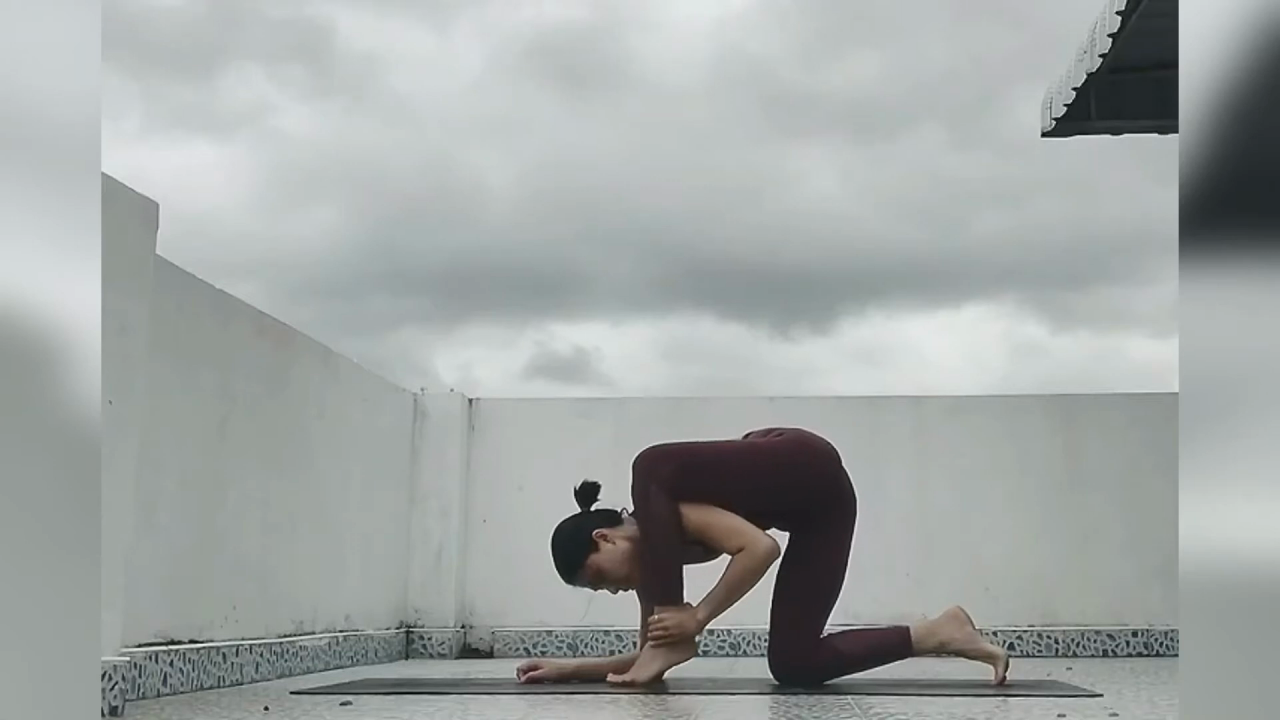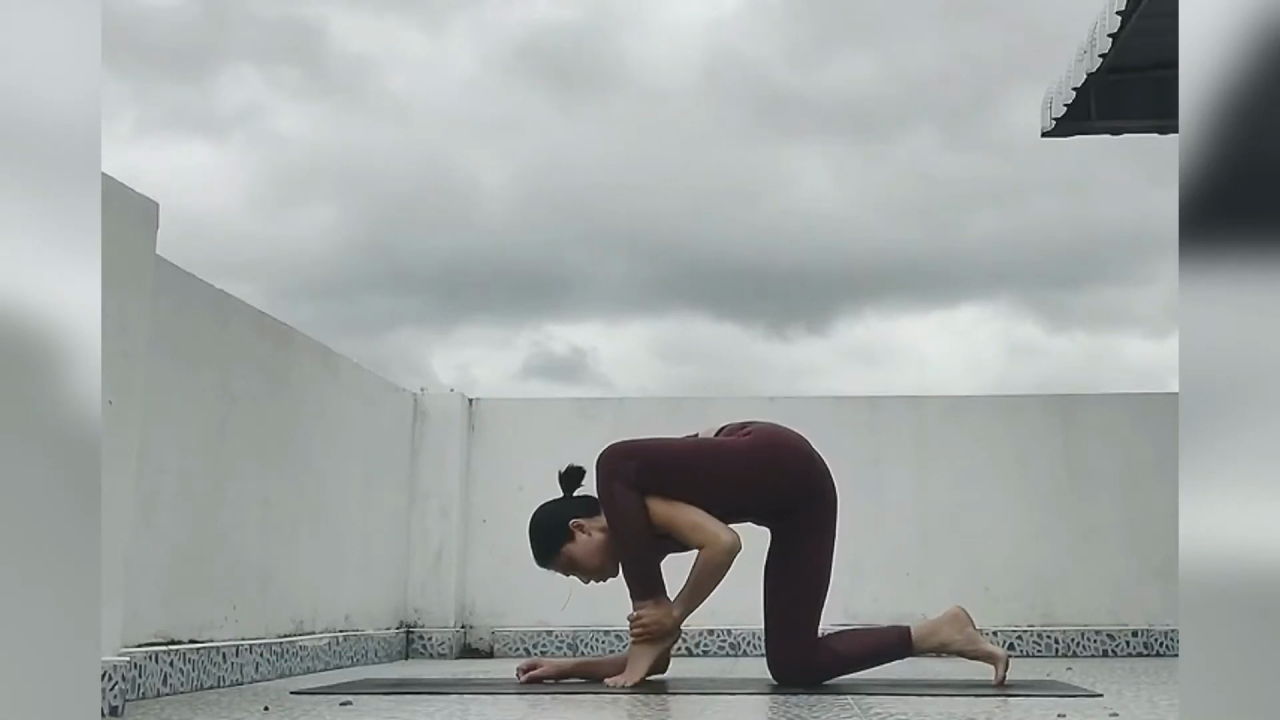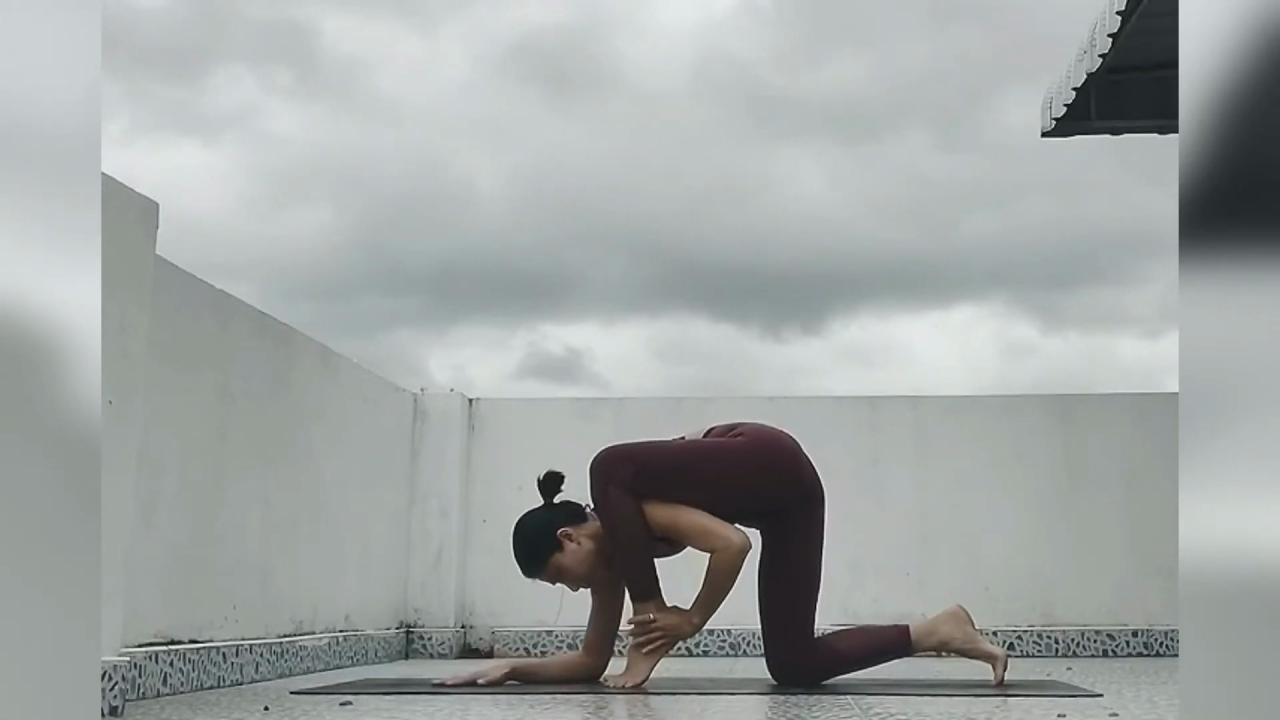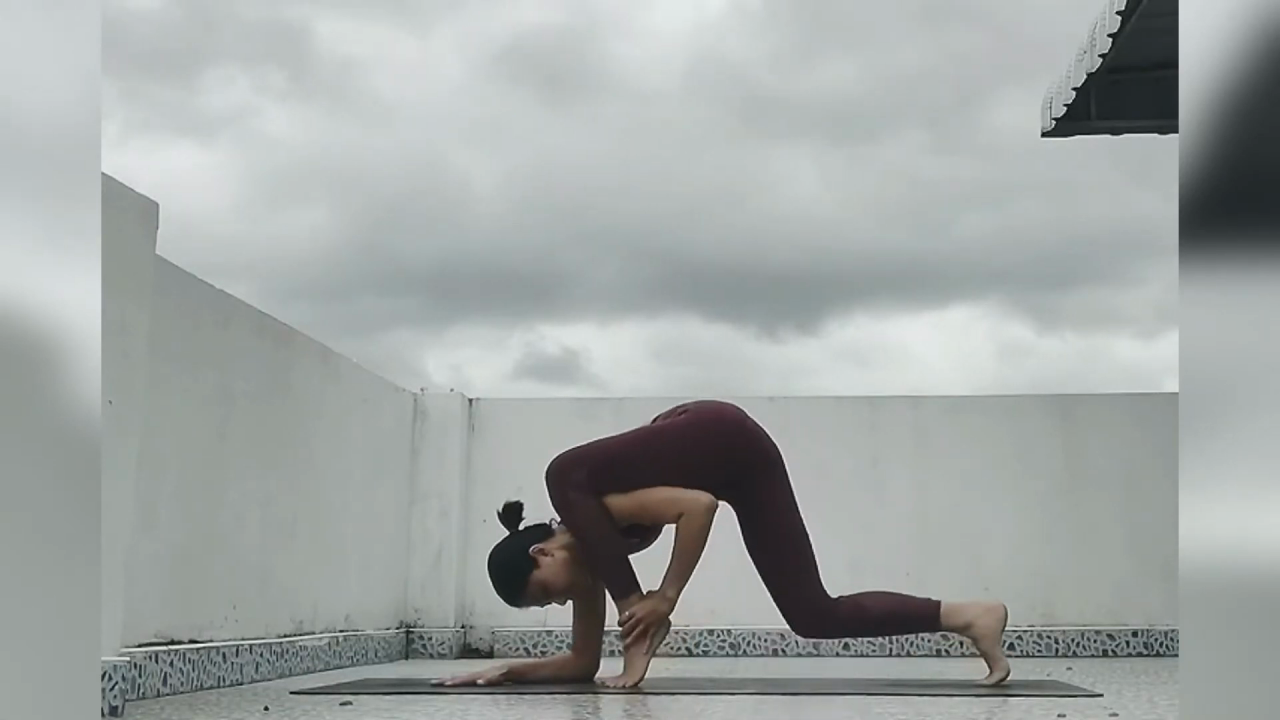
dt=1s
person 1, frame 1
left shoulder: (657, 490)
right shoulder: (650, 556)
left elbow: (760, 548)
right elbow: (650, 659)
left wrist: (696, 618)
right wrist: (569, 668)
left hip: (812, 472)
right hip: (820, 508)
left knee: (652, 467)
right knee: (794, 665)
right ankle: (942, 634)
person 1, frame 2
left shoulder: (626, 494)
right shoulder: (638, 542)
left elbow: (723, 543)
right elbow: (656, 661)
left wrist: (673, 614)
right wrist: (569, 666)
left hip: (787, 465)
right hip: (802, 496)
left knee: (614, 463)
right knee: (794, 665)
right ankle: (942, 633)
person 1, frame 3
left shoulder: (618, 492)
right shoulder: (609, 552)
left elbow: (733, 544)
right elbow: (590, 661)
left wrist: (692, 620)
right wrist: (511, 668)
left hip: (776, 466)
right hip: (783, 497)
right knee: (795, 665)
right ankle: (939, 632)
person 1, frame 4
left shoulder: (572, 483)
right shoulder: (583, 550)
left elbow: (699, 506)
right elbow: (583, 662)
left wrist: (666, 598)
right wrist: (510, 670)
left hip: (730, 442)
right hip: (726, 462)
right knee: (814, 616)
right ankle: (967, 616)
